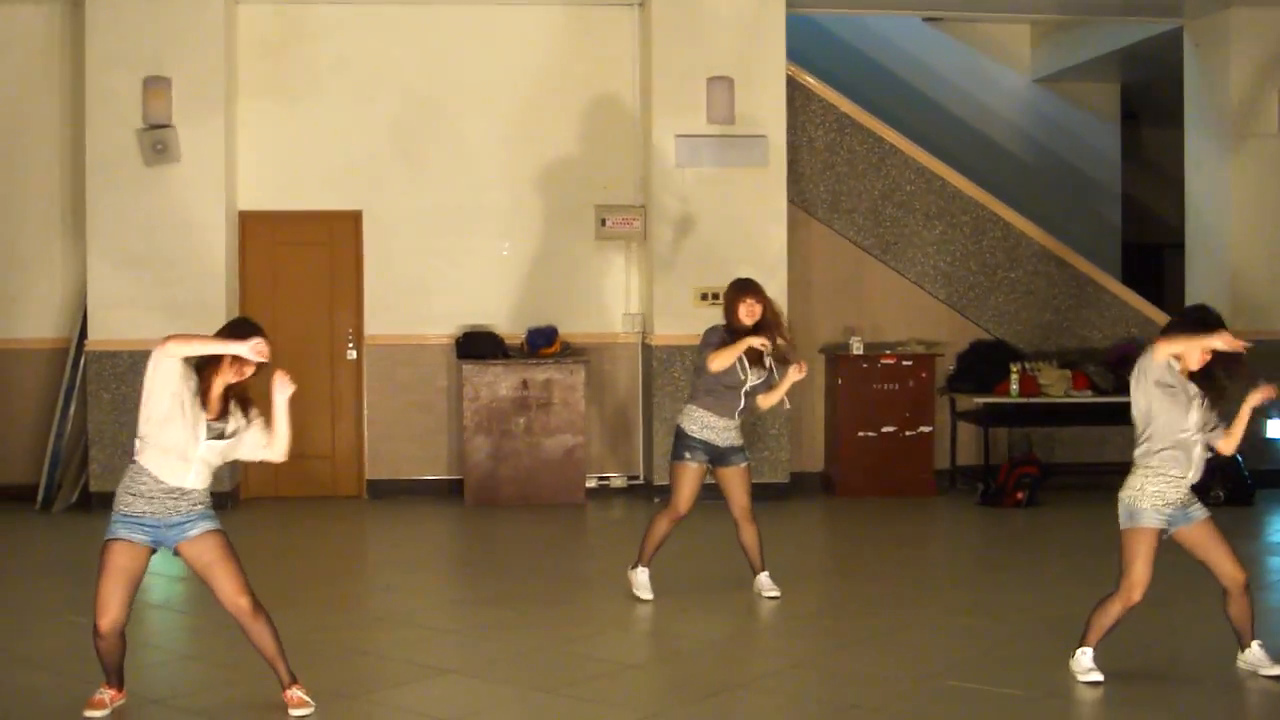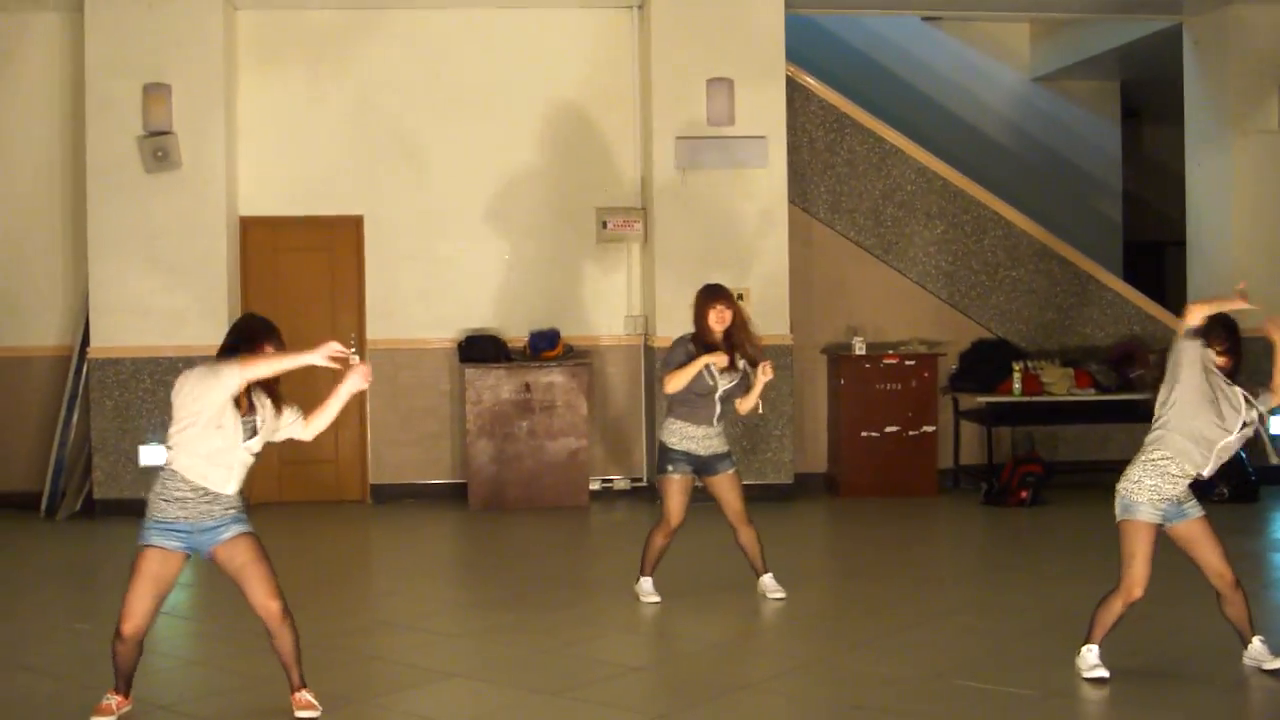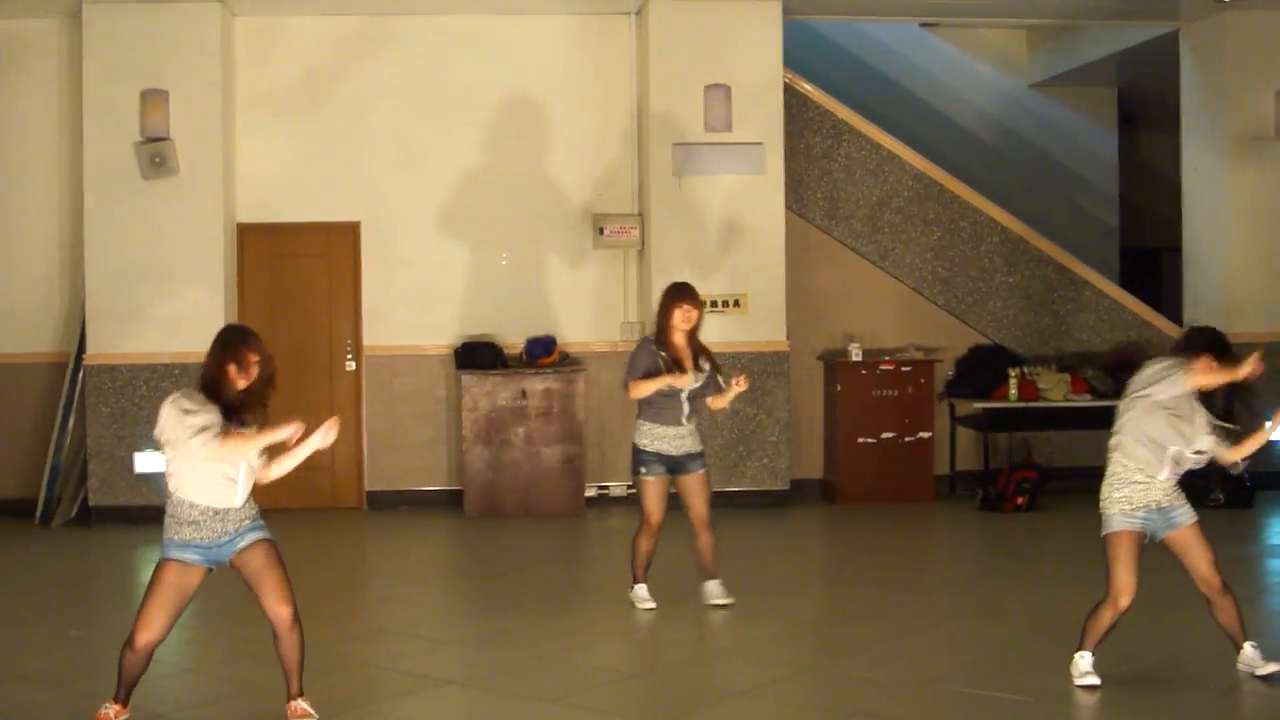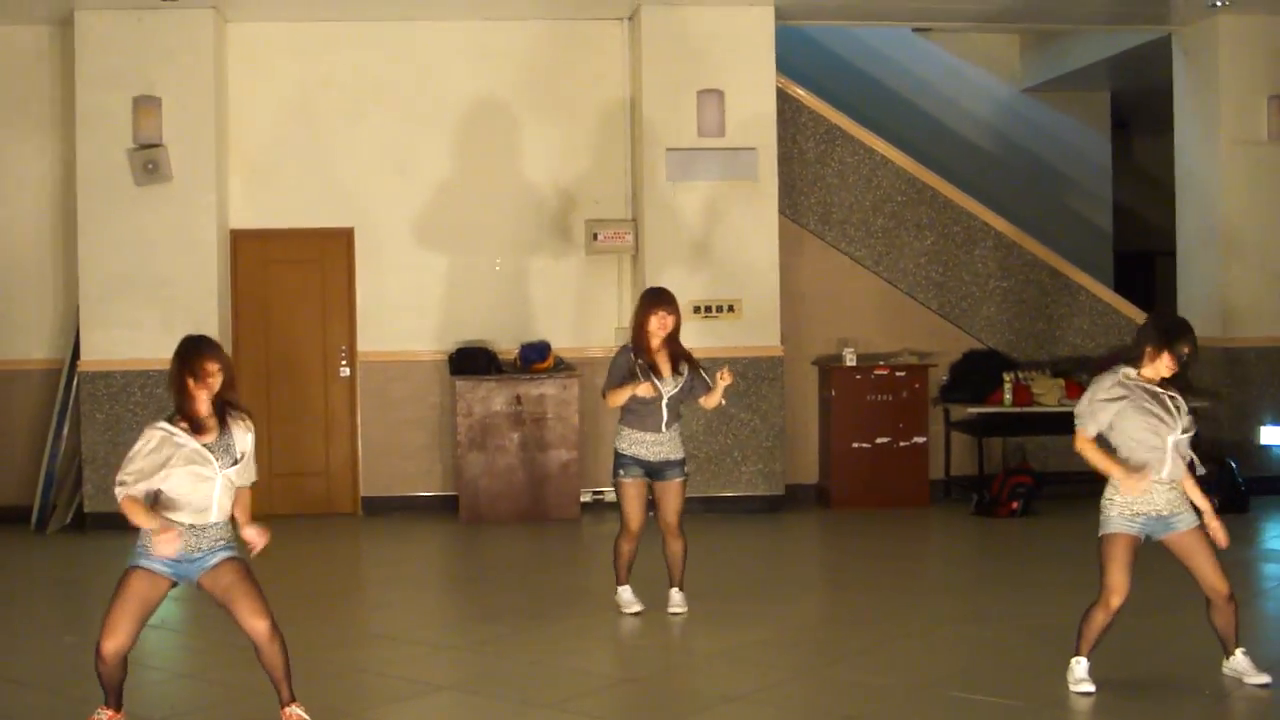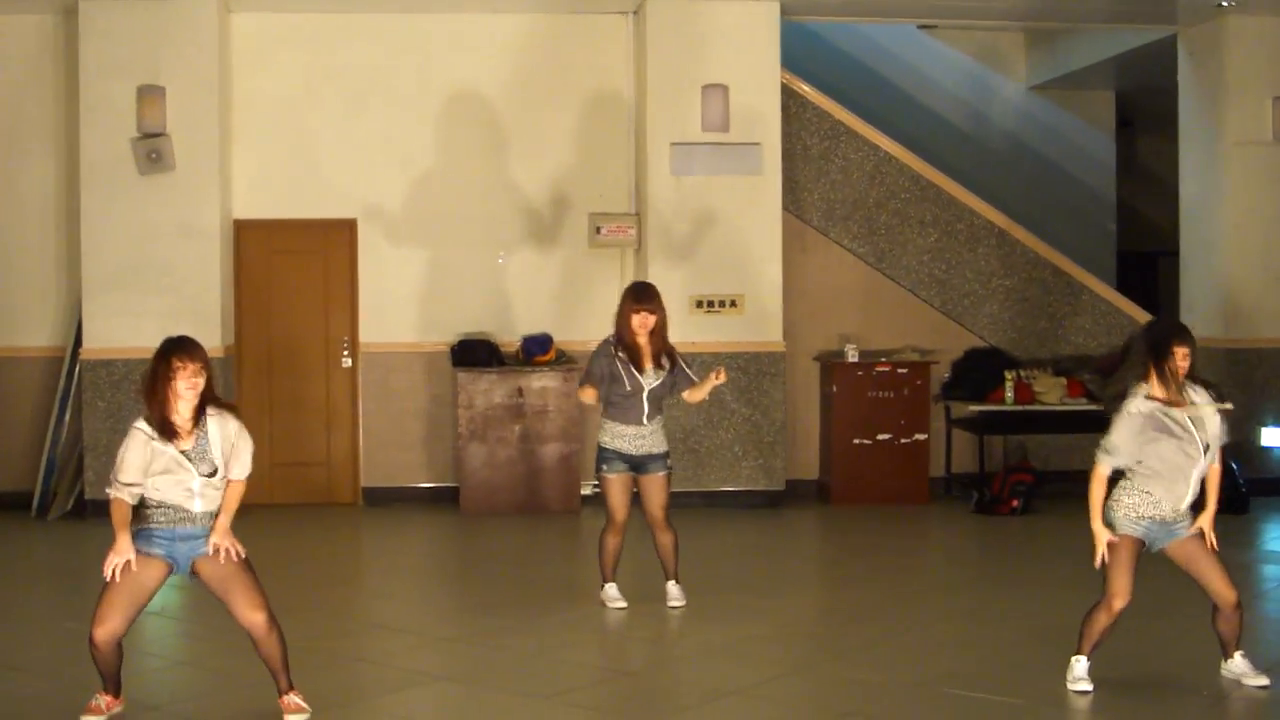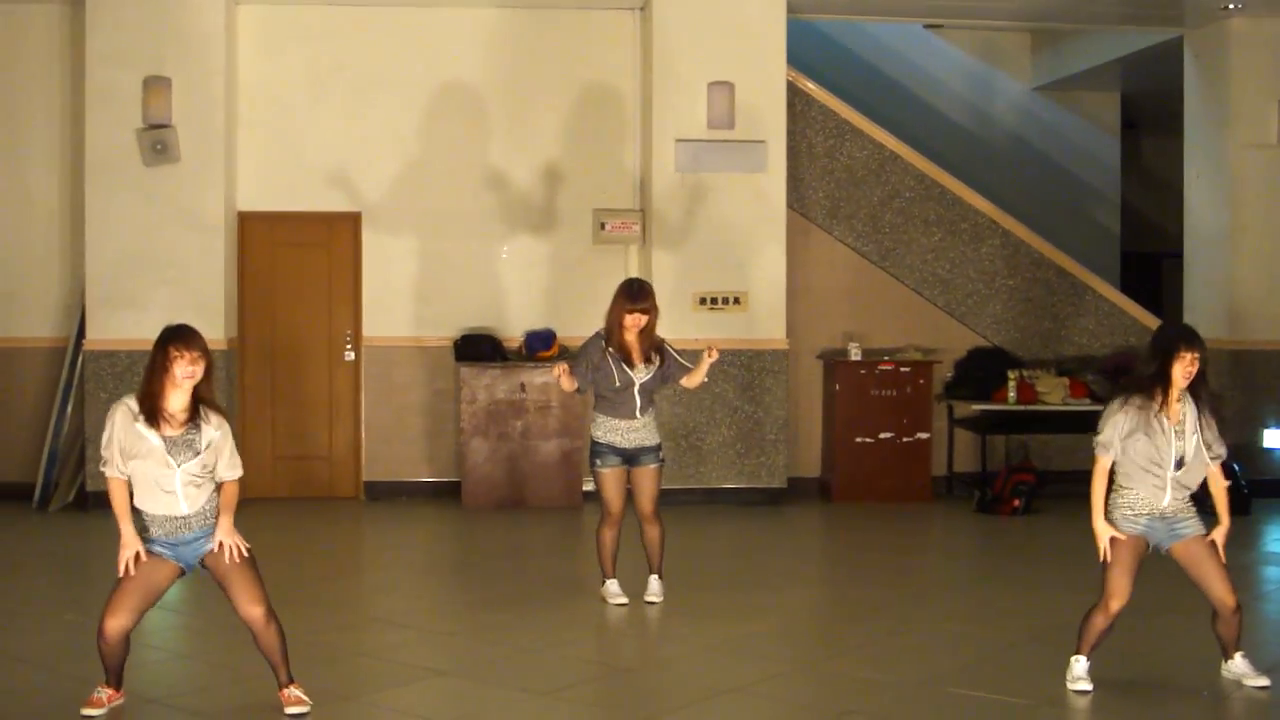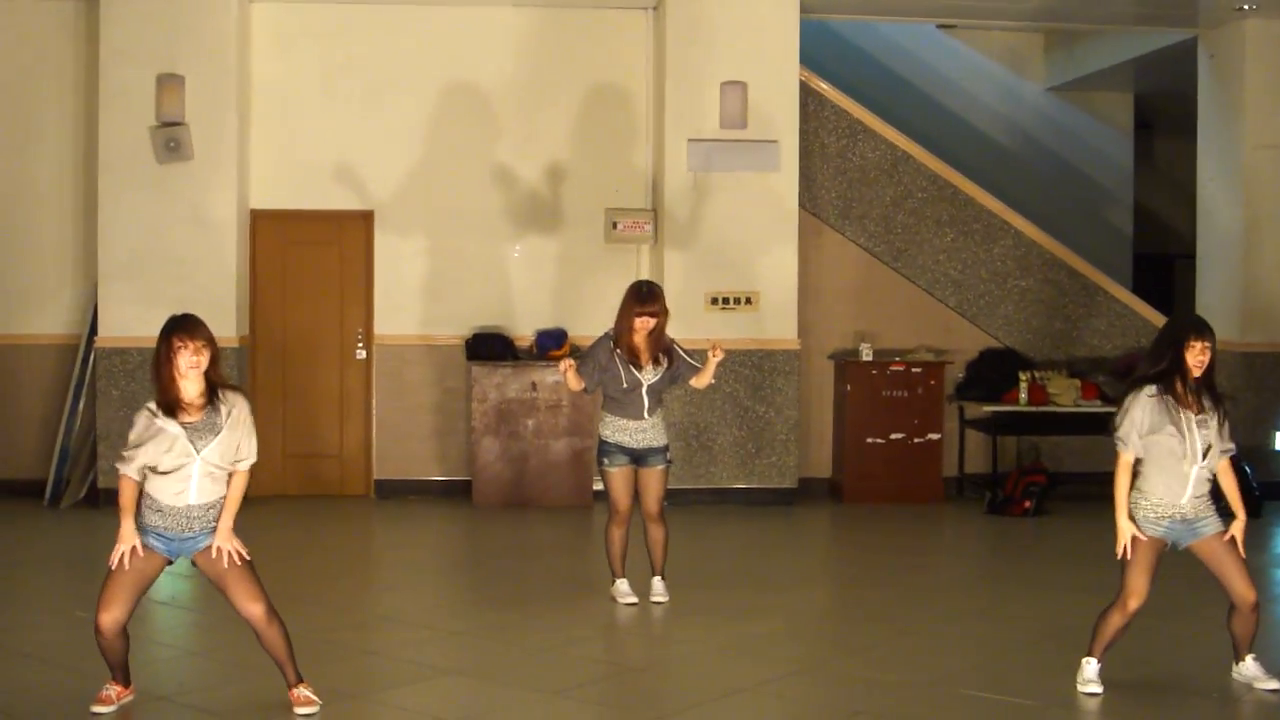
dt=0.2s
person 1, frame 1
left shoulder: (238, 413)
right shoulder: (176, 379)
left elbow: (276, 452)
right elbow: (166, 347)
left wrist: (280, 400)
right wrist: (236, 343)
left hip: (191, 511)
right hip: (137, 509)
left knee: (244, 604)
right knee: (107, 623)
left ankle: (290, 686)
right ankle: (113, 688)
person 1, frame 2
left shoulder: (262, 402)
right shoulder: (198, 386)
left elbow: (307, 428)
right elbow: (242, 369)
left wrist: (347, 387)
right wrist: (311, 354)
left hip: (224, 515)
right hip: (172, 513)
left knee: (274, 608)
right knee: (130, 626)
person 1, frame 3
left shoulder: (241, 413)
right shoulder: (181, 408)
left elbow: (264, 472)
right elbow: (214, 449)
left wrist: (312, 442)
right wrist: (274, 433)
left hip: (243, 527)
right hip: (188, 535)
left knee: (283, 612)
right knee: (143, 637)
person 1, frame 4
left shoulder: (238, 425)
right shoulder: (161, 437)
right elbow: (127, 495)
left wrist: (246, 524)
right wrist: (157, 526)
left hip: (216, 547)
right hip: (160, 551)
left knee: (262, 625)
right knee: (111, 646)
person 1, frame 5
left shoulder: (224, 424)
right shoulder: (143, 435)
left elbow: (238, 474)
right elbow: (121, 492)
left wrist: (223, 524)
right wrist: (121, 537)
left hip: (206, 536)
right hip: (155, 534)
left knee: (259, 619)
right knee: (103, 633)
person 1, frame 6
left shoulder: (214, 423)
right shoulder: (127, 414)
right elbow: (115, 473)
left wrist: (227, 520)
right wrist: (127, 532)
left hip: (211, 530)
right hip: (159, 539)
left knee: (257, 612)
right knee: (112, 625)
left ankle: (288, 686)
right ankle: (112, 688)
person 1, frame 7
left shoulder: (233, 405)
right shoulder: (152, 416)
left elbow: (241, 467)
right elbow: (129, 472)
left wrist: (226, 524)
right wrist: (127, 525)
left hip: (210, 528)
right hip: (153, 530)
left knee: (257, 609)
right knee: (107, 619)
left ankle: (296, 684)
right ankle: (121, 684)
person 2, frame 1
left shoulder: (1196, 395)
right shoulder: (1153, 371)
left elbow: (1226, 446)
right elbow: (1161, 346)
left wrist: (1249, 404)
right wrist: (1209, 338)
left hip: (1182, 498)
right hip: (1146, 495)
left knee: (1236, 578)
right knee: (1132, 591)
left ankle: (1249, 651)
right ankle: (1084, 655)
person 2, frame 2
left shoulder: (1232, 397)
right shoulder: (1190, 365)
right elbow: (1192, 316)
right wrist: (1228, 303)
left hip: (1179, 494)
right hip: (1145, 487)
left knee: (1225, 577)
right knee: (1132, 588)
right ankle: (1089, 651)
person 2, frame 3
left shoulder: (1194, 411)
right shoulder: (1159, 373)
left elbow: (1231, 455)
right elbow: (1199, 378)
right wrist: (1238, 372)
left hip: (1169, 500)
right hip: (1125, 499)
left knee: (1215, 584)
right knee: (1121, 597)
left ankle: (1246, 652)
right ankle: (1082, 659)
person 2, frame 4
left shoulder: (1172, 399)
right shoulder: (1113, 385)
left elbow: (1179, 463)
right elbow: (1083, 440)
left wrist: (1207, 509)
right wrist: (1119, 472)
left hip: (1173, 505)
right hip: (1126, 504)
left knee: (1220, 589)
right knee: (1113, 597)
left ankle: (1234, 658)
right ankle: (1079, 664)
person 2, frame 5
left shoulder: (1198, 398)
right shoulder: (1135, 414)
left elbow: (1211, 455)
right elbow: (1101, 470)
left wrist: (1209, 510)
right wrist: (1097, 524)
left hip: (1176, 516)
right hip: (1133, 510)
left knee: (1229, 597)
right knee: (1116, 600)
left ankle: (1232, 660)
right ankle: (1079, 664)
person 2, frame 6
left shoulder: (1198, 411)
right shoulder: (1128, 408)
left elbow: (1214, 467)
right elbow: (1102, 465)
left wrist: (1224, 522)
right wrist: (1098, 521)
left hip: (1180, 515)
right hip: (1131, 512)
left knee: (1228, 601)
right knee: (1114, 602)
left ankle: (1233, 661)
right ankle: (1079, 663)
person 2, frame 7
left shoulder: (1210, 403)
right shoulder: (1146, 399)
left elbow: (1222, 462)
right elbow: (1125, 461)
left wrist: (1240, 515)
right wrist: (1121, 518)
left hip: (1200, 512)
right hip: (1151, 511)
left knee: (1247, 597)
right knee: (1131, 601)
left ankle: (1244, 663)
right ankle: (1090, 665)
person 3, frame 1
left shoulder: (763, 354)
right shoulder: (718, 336)
left elbow: (763, 401)
right elbow: (713, 363)
left wrist: (789, 379)
right wrist: (747, 340)
left hip: (730, 438)
right hip: (696, 433)
left knee: (744, 511)
right knee: (678, 509)
left ankle: (761, 576)
right ankle: (640, 569)
person 3, frame 2
left shoulder: (738, 356)
right shoulder: (686, 346)
left elbow: (743, 407)
right elbow: (669, 385)
left wrist: (760, 382)
right wrist: (704, 360)
left hip: (715, 446)
right hip: (678, 445)
left knee: (740, 516)
right knee: (671, 521)
left ankle: (765, 578)
right ankle: (644, 580)
person 3, frame 3
left shoulder: (701, 355)
right shoulder: (649, 349)
left elbow: (715, 402)
right elbow: (633, 390)
left wrist: (734, 390)
right wrist: (667, 379)
left hip: (688, 446)
right hip: (651, 446)
left knee: (701, 519)
right knee: (652, 523)
left ankle: (711, 583)
right ankle: (639, 586)
person 3, frame 4
left shoulder: (683, 359)
right shoulder: (628, 356)
left elbow: (708, 401)
right elbow: (610, 400)
left wrist: (721, 385)
right wrist: (633, 387)
left hip: (670, 452)
right hip: (632, 451)
left knee: (672, 526)
right knee: (632, 527)
left ankle: (676, 591)
right ankle: (623, 588)
person 3, frame 5
left shoulder: (666, 354)
right shoulder: (609, 350)
left elbow: (691, 394)
right elbow: (587, 391)
left wrist: (710, 383)
right wrist: (587, 393)
left hip: (653, 445)
right hip: (615, 445)
left knee: (659, 519)
right knee: (617, 521)
left ankle: (673, 583)
right ankle: (608, 585)
person 3, frame 6
left shoulder: (656, 348)
right shoulder: (599, 345)
left elbow: (689, 380)
right elbow: (572, 383)
left wrist: (705, 363)
right wrist: (562, 374)
left hip: (645, 439)
right hip: (608, 440)
left knee: (648, 513)
right knee: (612, 514)
left ankle: (655, 578)
right ankle: (610, 582)
person 3, frame 7
left shoulder: (666, 349)
right shoulder: (607, 346)
left elbow: (699, 381)
right elbow: (579, 384)
left wrist: (712, 362)
right wrist: (569, 370)
left hip: (653, 439)
right hip: (615, 440)
left knee: (653, 513)
right knee: (620, 513)
left ankle: (658, 579)
right ankle: (619, 581)
